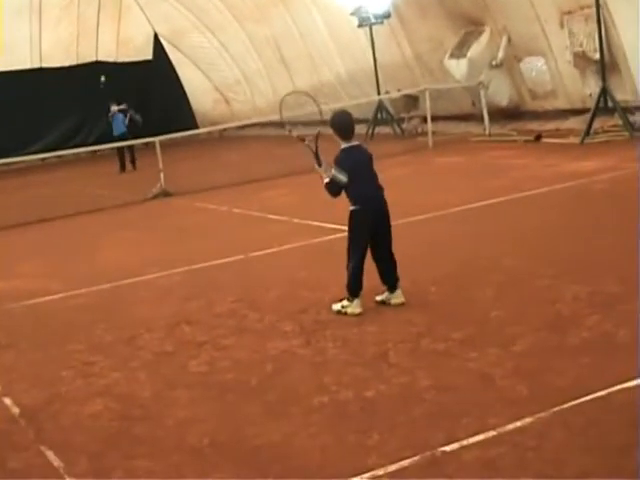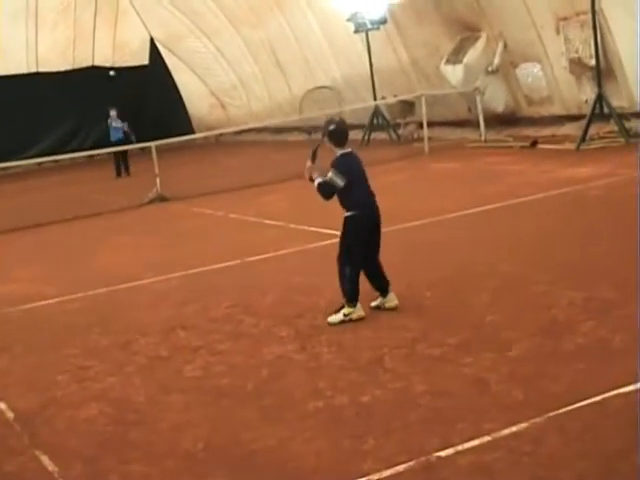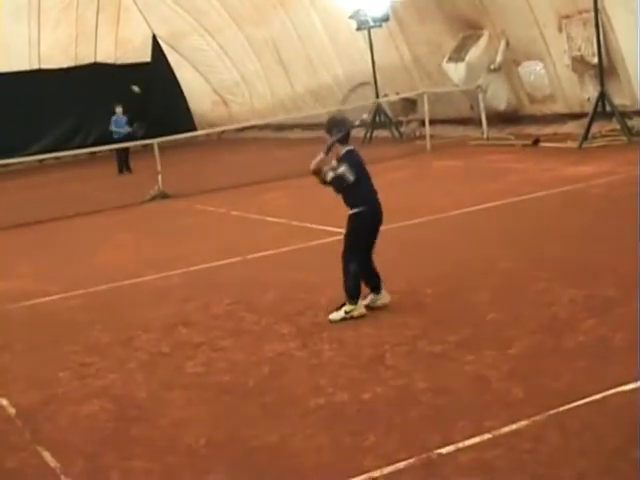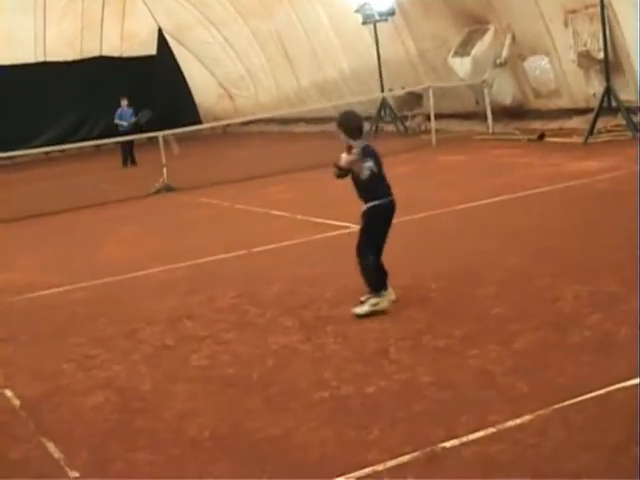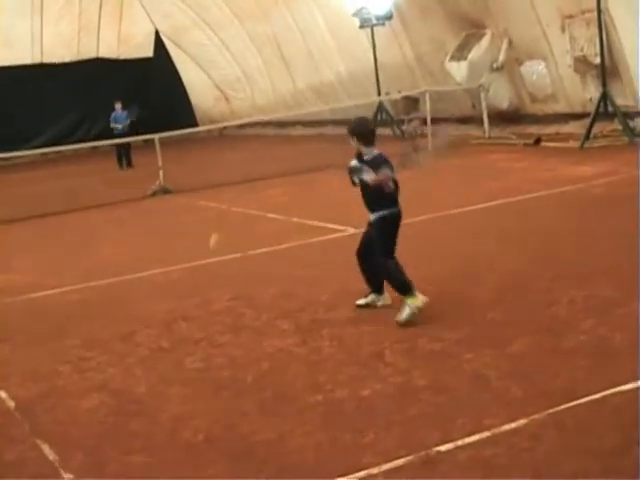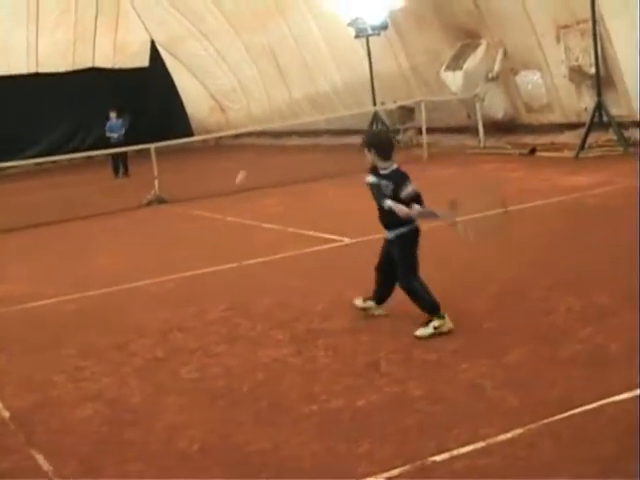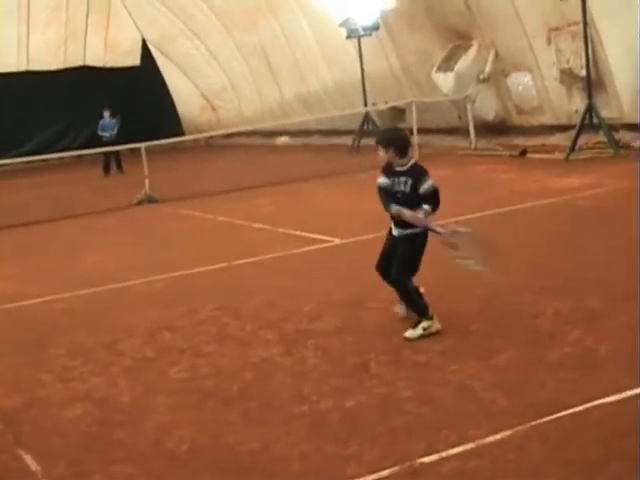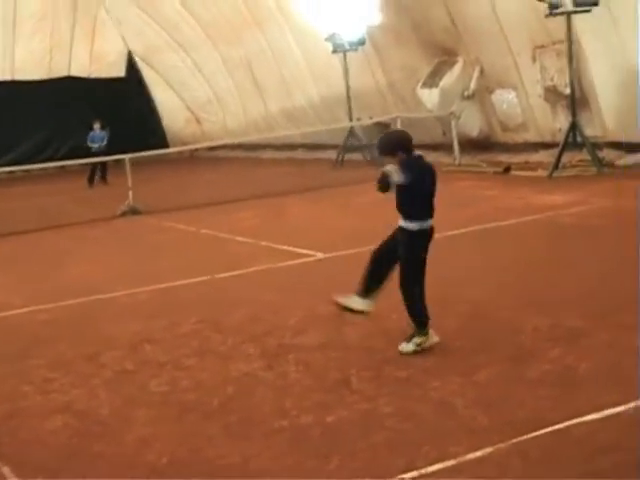
dt=0.2s
person 1, frame 1
left shoulder: (342, 159)
right shoulder: (364, 152)
left elbow: (334, 191)
left wrist: (326, 179)
right wrist: (334, 176)
left hip: (362, 210)
right hip: (379, 205)
left knee: (355, 254)
right knee: (383, 250)
left ankle: (352, 301)
right ankle: (394, 291)
person 1, frame 2
left shoulder: (340, 163)
right shoulder: (352, 159)
left elbow: (327, 192)
left wrist: (315, 176)
right wrist: (318, 177)
left hip: (357, 216)
right hip: (371, 212)
left knee: (347, 260)
right knee: (368, 257)
left ankle: (352, 307)
right ankle: (386, 295)
person 1, frame 3
left shoulder: (348, 159)
right shoulder: (348, 156)
left elbow: (339, 186)
right elbow: (327, 179)
left wrist: (325, 169)
right wrist: (319, 169)
left hip: (363, 213)
right hip: (369, 210)
left knee: (351, 257)
right knee: (361, 255)
left ankle: (353, 304)
right ankle: (378, 293)
person 1, frame 4
left shoulder: (368, 153)
right shoulder: (352, 152)
left elbow: (369, 180)
right elbow: (338, 172)
left wrist: (356, 167)
right wrist: (343, 164)
left hip: (380, 206)
right hip: (374, 206)
left knee: (366, 250)
right knee: (368, 250)
left ankle: (378, 296)
right ankle: (382, 290)
person 1, frame 5
left shoulder: (381, 162)
right shoulder: (358, 160)
left elbow: (392, 189)
right elbow: (355, 176)
left wrist: (385, 182)
right wrist: (370, 179)
left hip: (387, 216)
right hip: (377, 217)
left knee: (382, 258)
right knee: (364, 255)
left ankle: (412, 297)
right ankle: (378, 294)
person 1, frame 6
left shoulder: (399, 177)
right shoulder: (373, 173)
left elbow: (416, 201)
right elbow: (379, 196)
left wrist: (417, 211)
right wrist: (399, 208)
left hip: (405, 233)
right hip: (391, 232)
left knee: (407, 277)
right knee: (383, 269)
left ankle: (439, 318)
right ankle: (376, 302)
person 1, frame 7
left shoulder: (419, 173)
right shoulder: (387, 170)
left elbow: (433, 200)
right elbow: (385, 196)
left wrist: (420, 214)
right wrist: (402, 212)
left hip: (413, 234)
right hip: (396, 230)
left knee: (400, 278)
right knee: (384, 268)
left ankle: (428, 320)
right ankle: (411, 295)
person 1, frame 8
left shoulder: (412, 166)
right shoulder: (425, 167)
left elbow: (384, 185)
right elbow: (383, 186)
left wrist: (388, 172)
right wrist: (388, 172)
left hip: (416, 232)
right hip: (408, 228)
left knee: (411, 282)
right knee: (380, 258)
left ankle: (423, 335)
right ankle: (363, 298)
